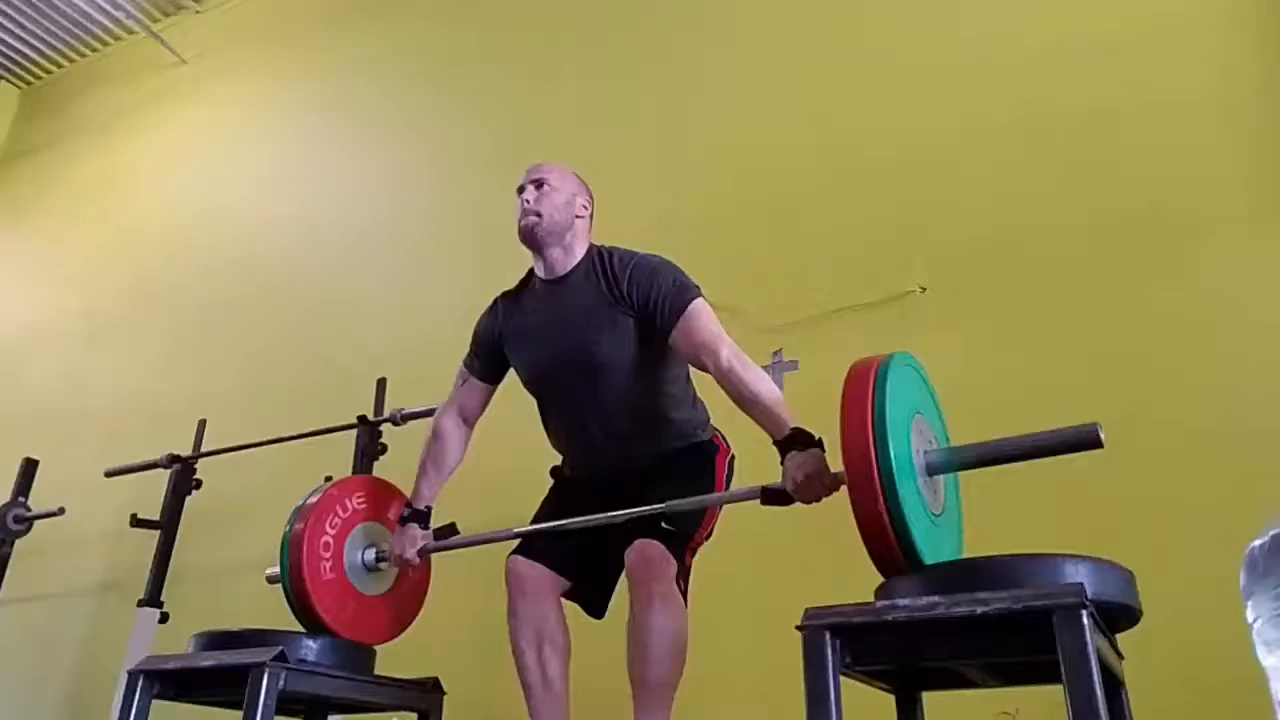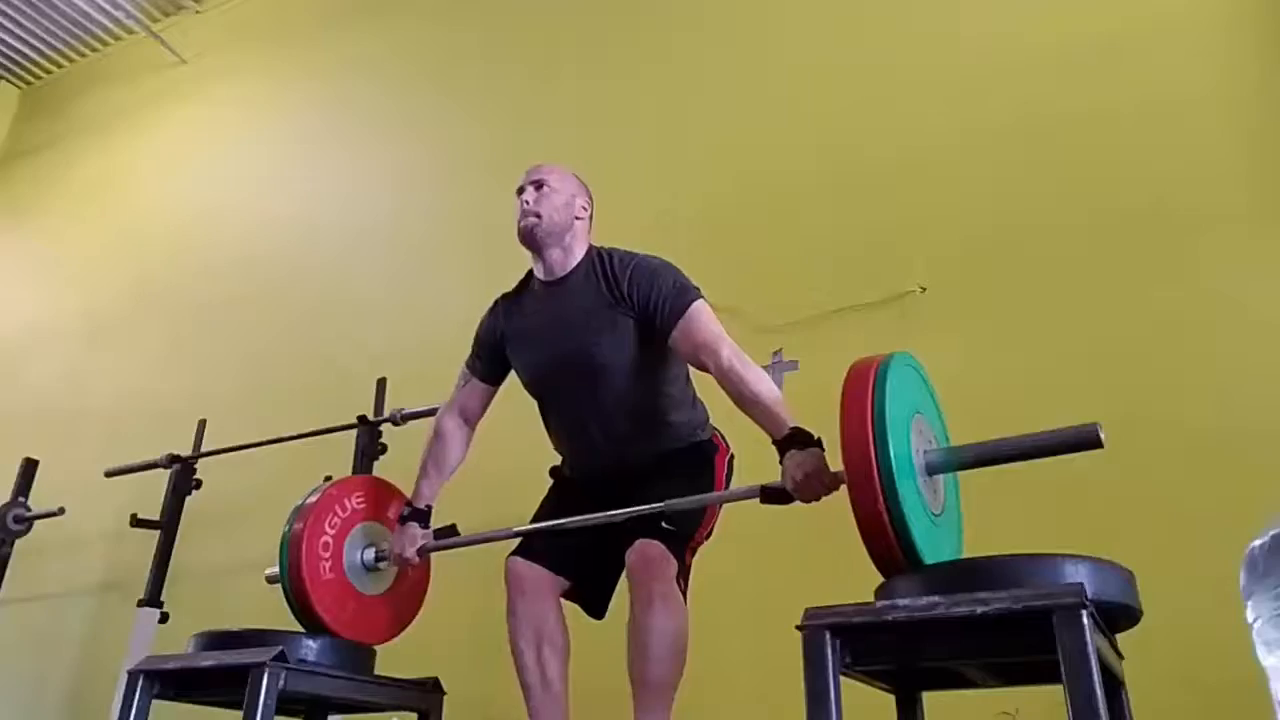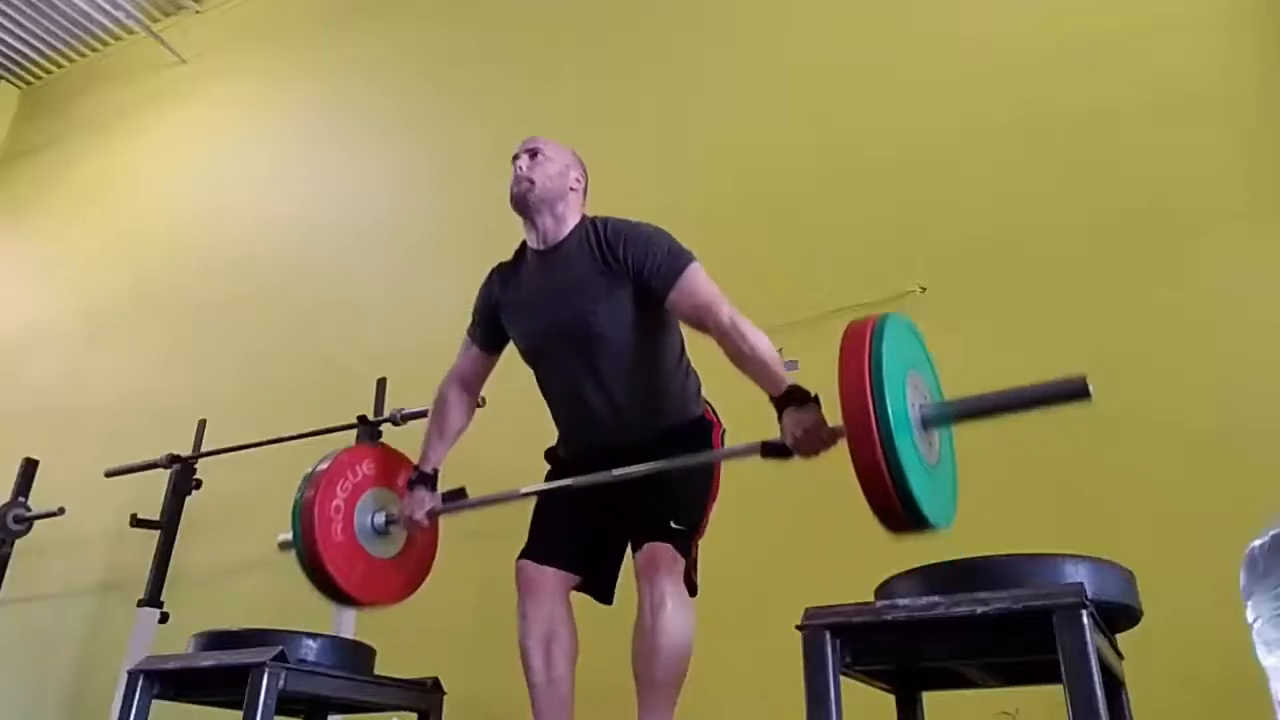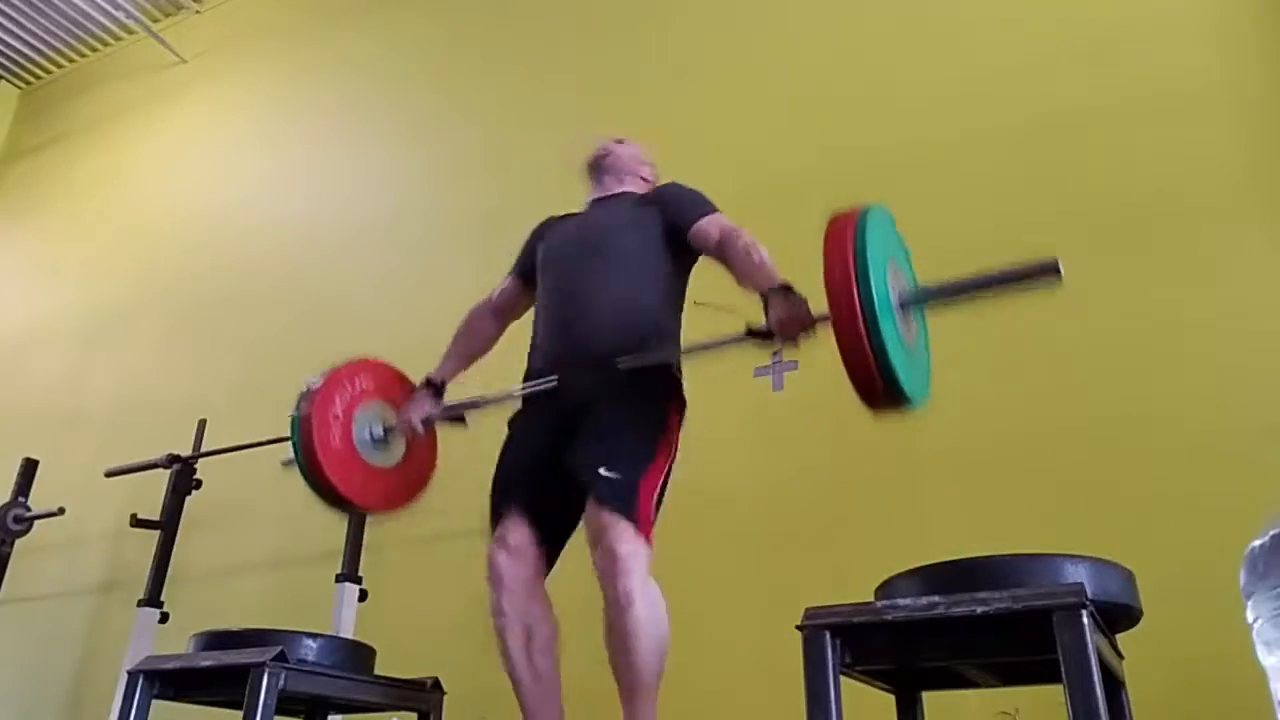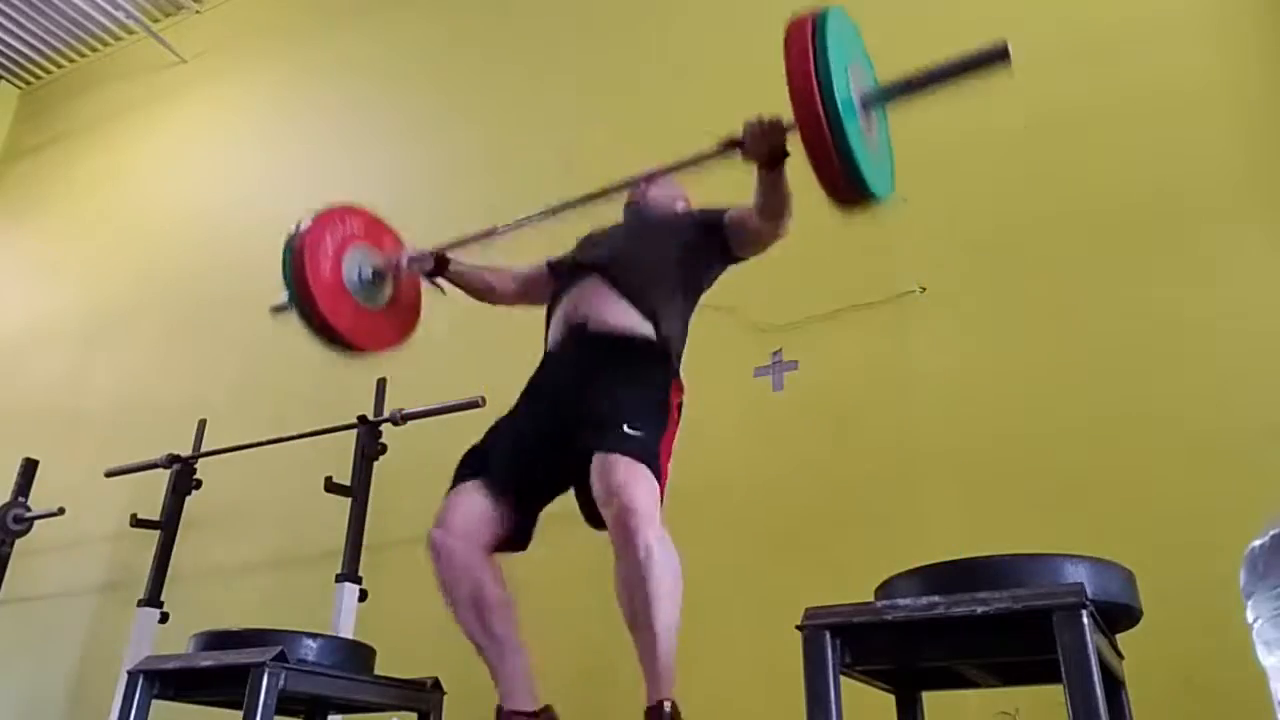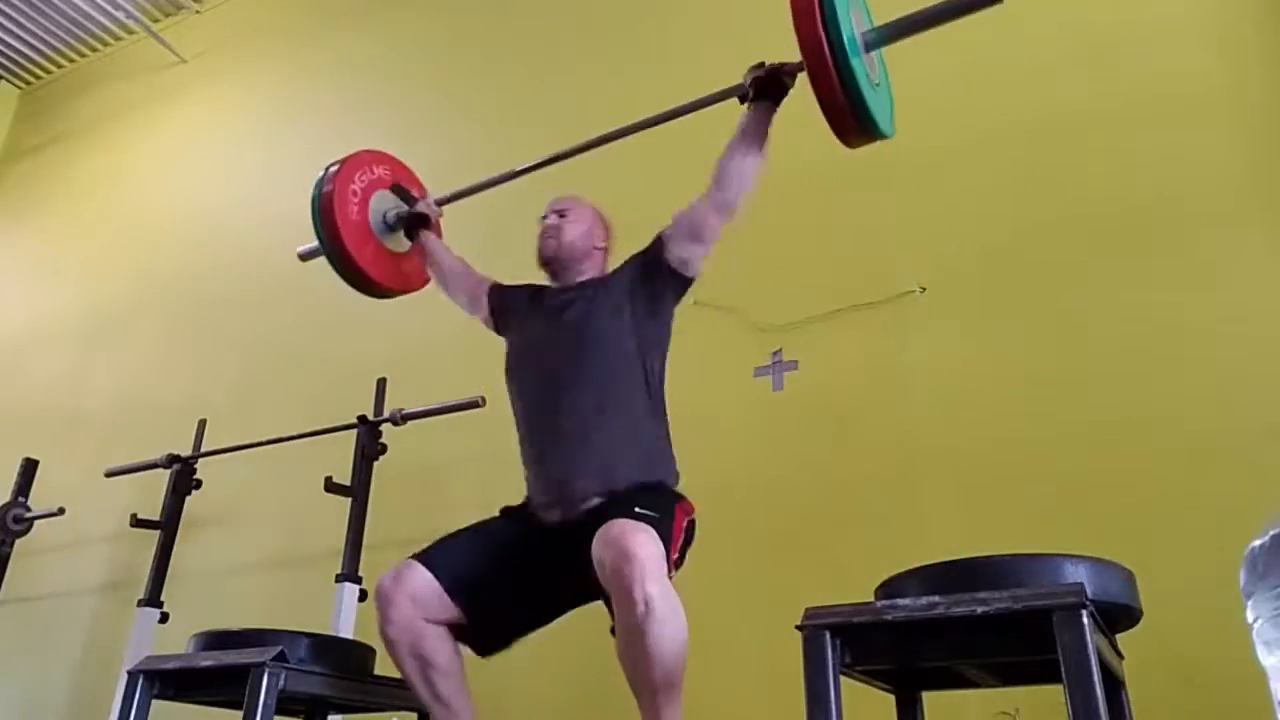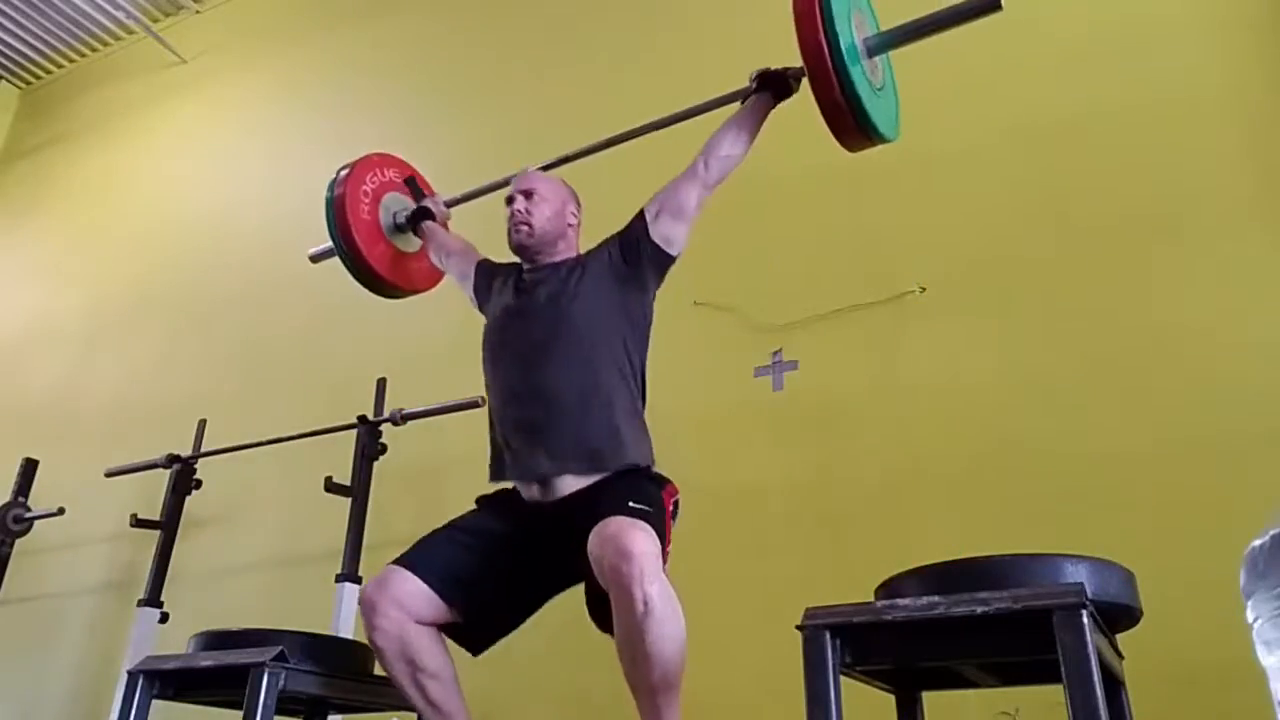
dt=0.2s
person 1, frame 1
left shoulder: (636, 276)
right shoulder: (505, 316)
left elbow: (723, 358)
right elbow: (456, 415)
left wrist: (796, 443)
right wrist: (417, 514)
left hip: (679, 460)
right hip: (589, 475)
left knee: (649, 565)
right knee: (527, 574)
person 1, frame 2
left shoulder: (634, 277)
right shoulder: (507, 317)
left elbow: (723, 359)
right elbow: (458, 416)
left wrist: (794, 444)
right wrist: (417, 513)
left hip: (678, 460)
right hip: (589, 475)
left knee: (650, 566)
right knee: (527, 575)
person 1, frame 3
left shoulder: (626, 247)
right shoulder: (503, 286)
left elbow: (719, 317)
right elbow: (461, 383)
left wrist: (791, 399)
right wrist: (424, 476)
left hip: (672, 445)
right hip: (587, 455)
left knee: (658, 567)
right knee: (540, 580)
person 1, frame 4
left shoulder: (666, 201)
right shoulder: (552, 233)
left elbow: (730, 243)
right elbow: (492, 310)
left wrist: (777, 295)
right wrist: (434, 386)
left hip: (633, 388)
right hip: (551, 397)
left knee: (617, 547)
right knee: (511, 556)
person 1, frame 5
left shoulder: (694, 229)
right shoulder: (592, 246)
left elbow: (765, 227)
right elbow: (511, 286)
left wrist: (770, 161)
right wrist: (437, 267)
left hip: (632, 364)
right hip: (555, 380)
left knee: (627, 499)
right knee: (457, 532)
person 1, frame 6
left shoulder: (642, 288)
right shoulder: (521, 309)
left elbow: (718, 202)
right elbow: (462, 283)
left wrist: (761, 107)
right wrist: (424, 230)
left hip: (630, 504)
right hip: (541, 526)
left knee: (632, 564)
right knee: (400, 596)
person 1, frame 7
left shoulder: (619, 267)
right shoulder: (498, 287)
left elbow: (701, 176)
right elbow: (454, 256)
left wrist: (763, 100)
left hip: (614, 487)
right hip: (520, 509)
left knee: (628, 562)
right knee: (387, 601)
